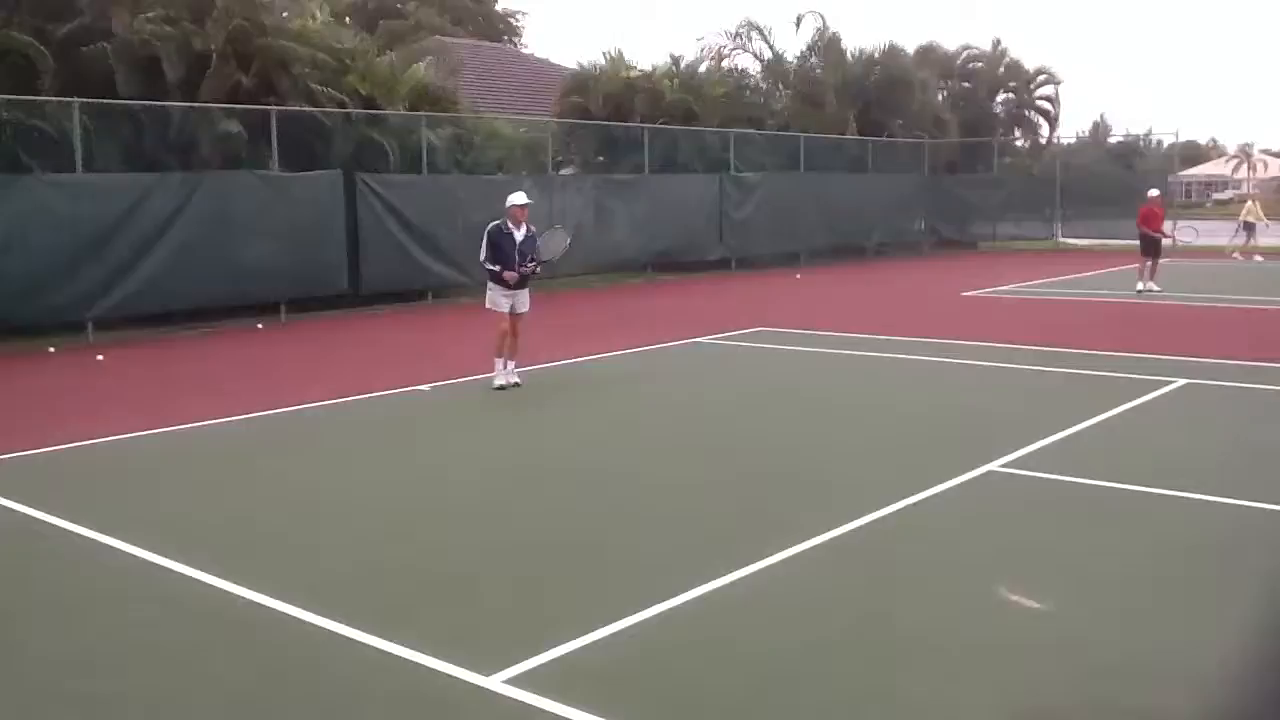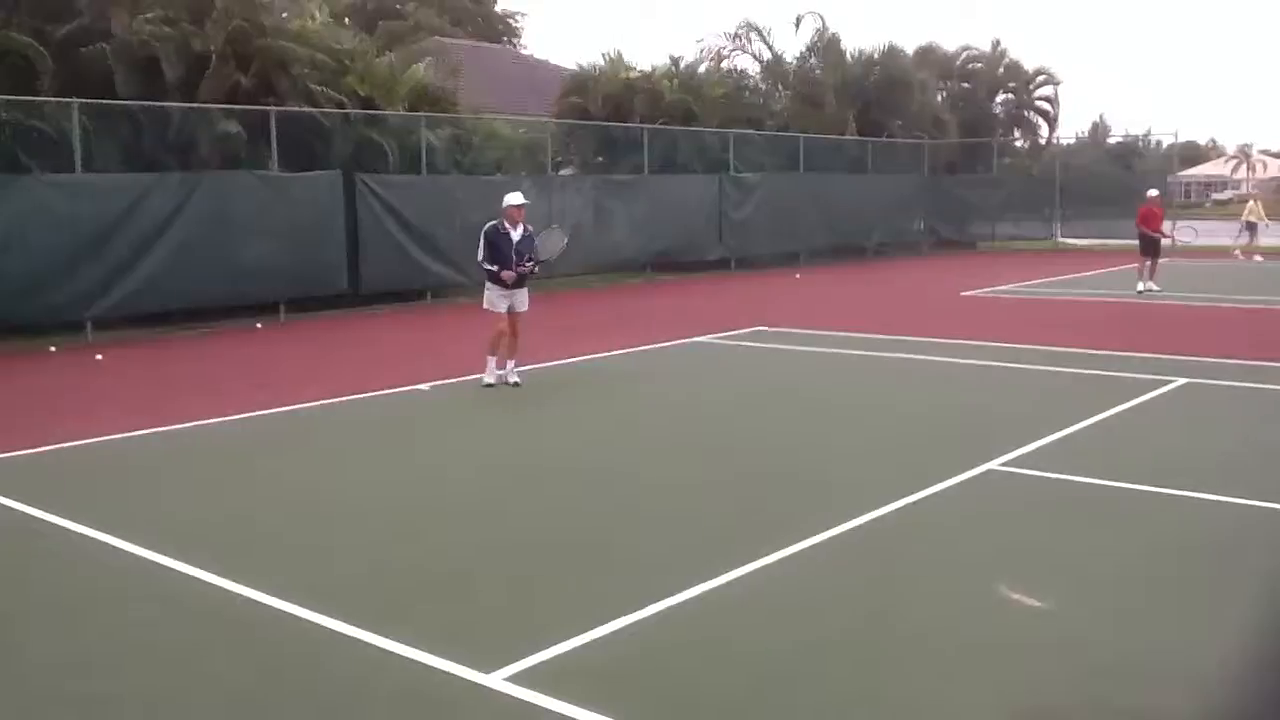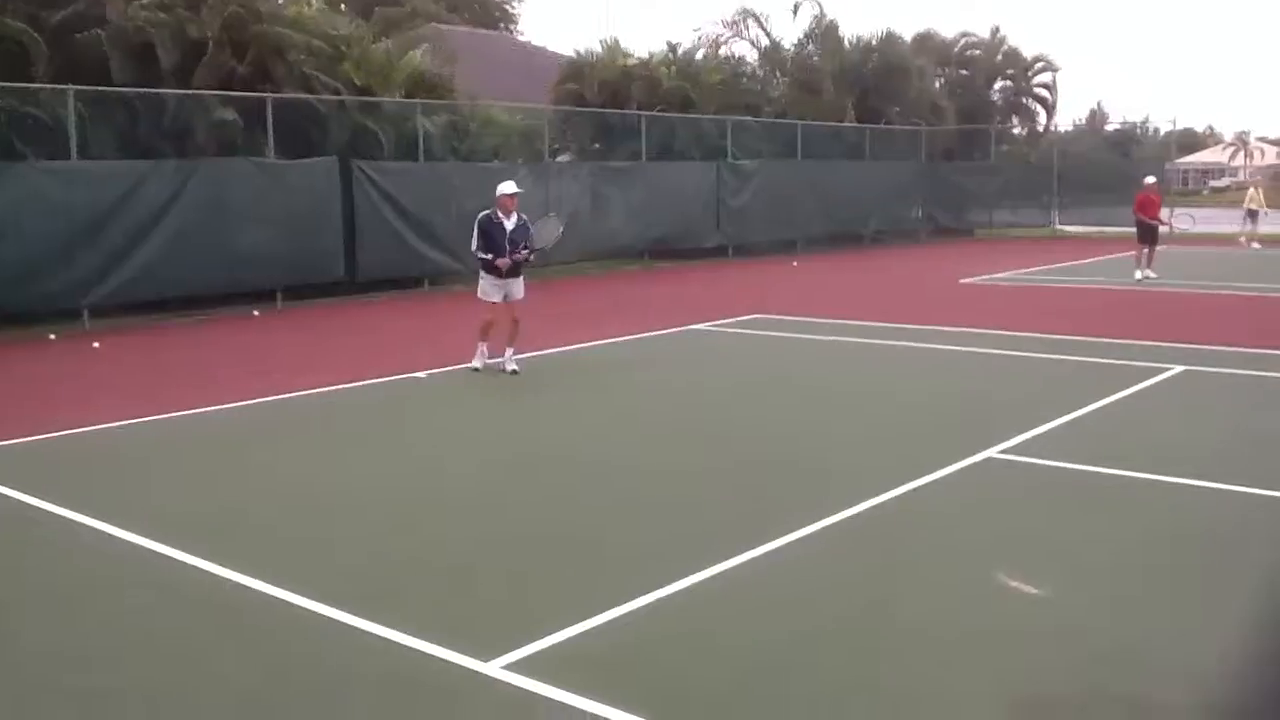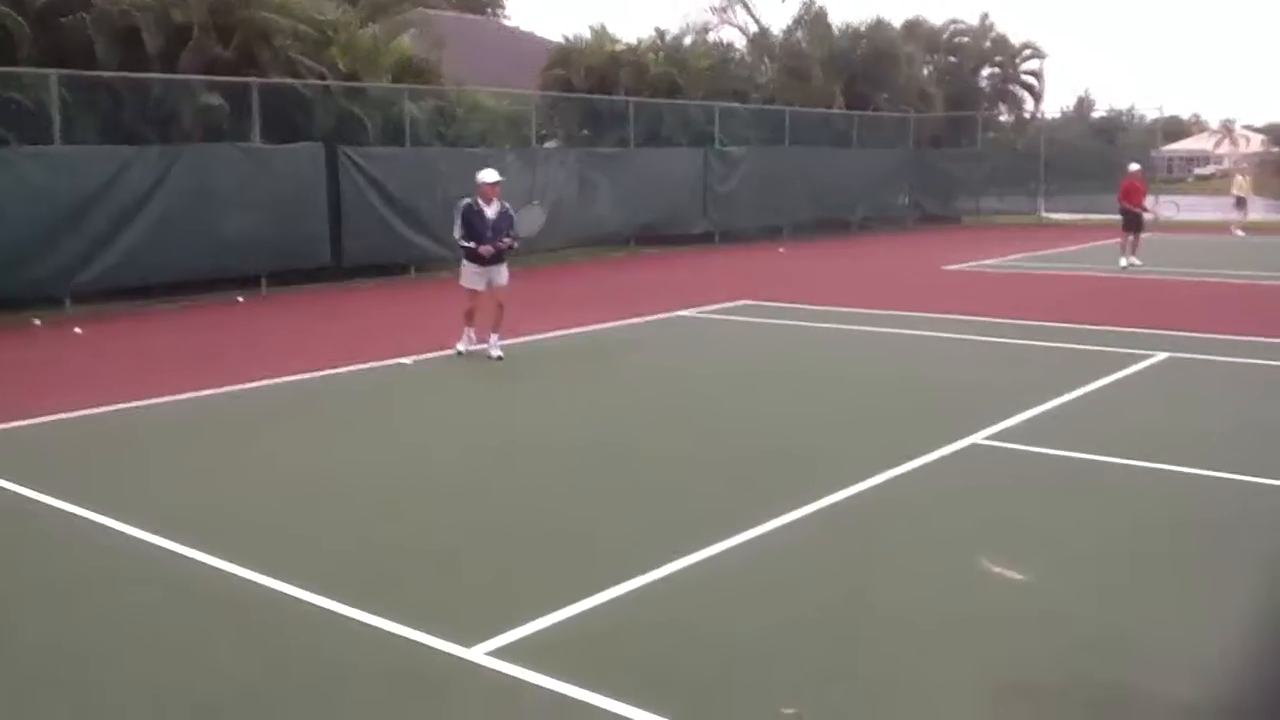
dt=0.1s
person 1, frame 1
left shoulder: (531, 233)
right shoulder: (494, 230)
left elbow: (534, 260)
right elbow: (484, 260)
left wrist: (532, 268)
right wrist: (502, 272)
left hip: (521, 289)
right hip: (499, 287)
left knee: (515, 331)
right knee: (504, 328)
left ankle: (511, 370)
right ankle: (499, 372)
person 1, frame 2
left shoulder: (528, 232)
right shoulder: (491, 230)
left elbow: (532, 260)
right elbow: (482, 260)
left wrist: (530, 267)
right wrist: (500, 272)
left hip: (519, 288)
right hip: (497, 287)
left knee: (515, 330)
right knee: (501, 329)
left ankle: (510, 370)
right ankle: (491, 370)
person 1, frame 3
left shoulder: (522, 222)
right shoulder: (484, 220)
left elbow: (528, 248)
right elbow: (476, 249)
left wrist: (525, 255)
right wrist: (495, 260)
left hip: (515, 277)
right hip: (491, 277)
left knee: (514, 318)
right knee: (491, 318)
left ankle: (509, 358)
right ankle: (481, 353)
person 1, frame 4
left shoulder: (505, 209)
right shoulder: (466, 208)
left elbow: (512, 237)
right elbow: (459, 238)
left wrist: (508, 243)
right wrist: (477, 248)
left hip: (498, 264)
right hip: (474, 265)
left knee: (500, 304)
right knee: (472, 305)
left ankle: (494, 344)
right ankle: (468, 337)
